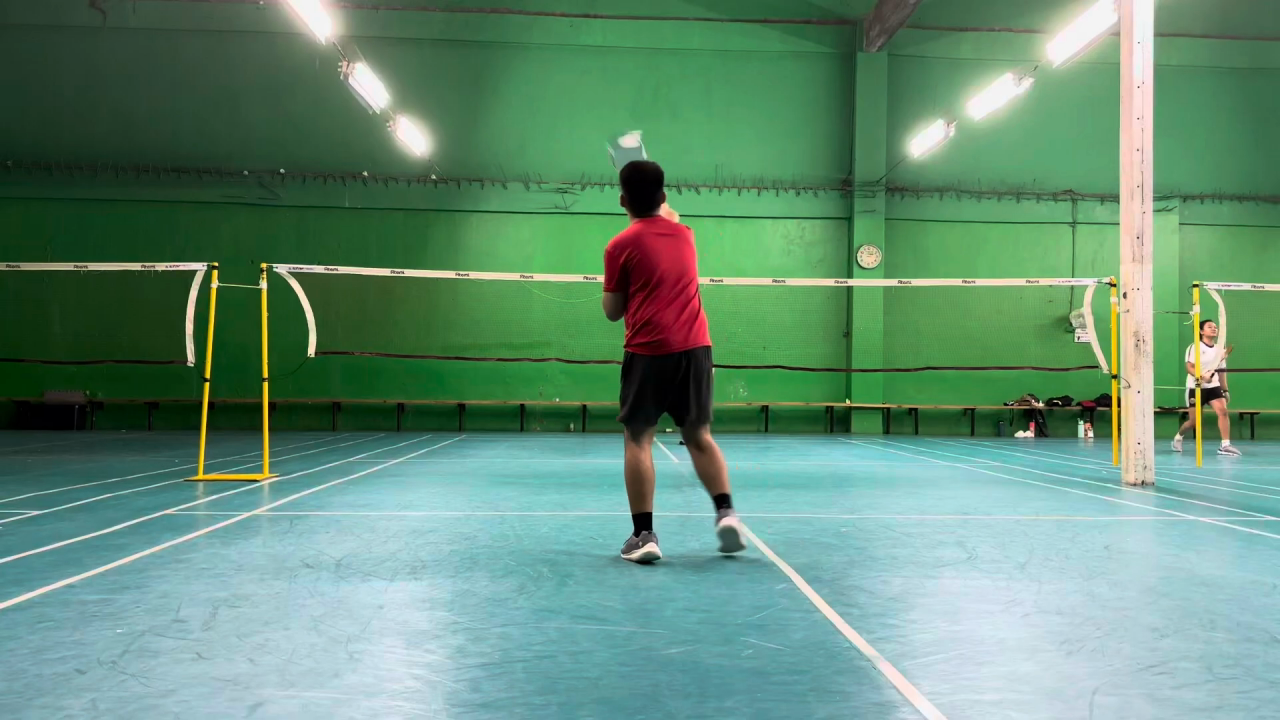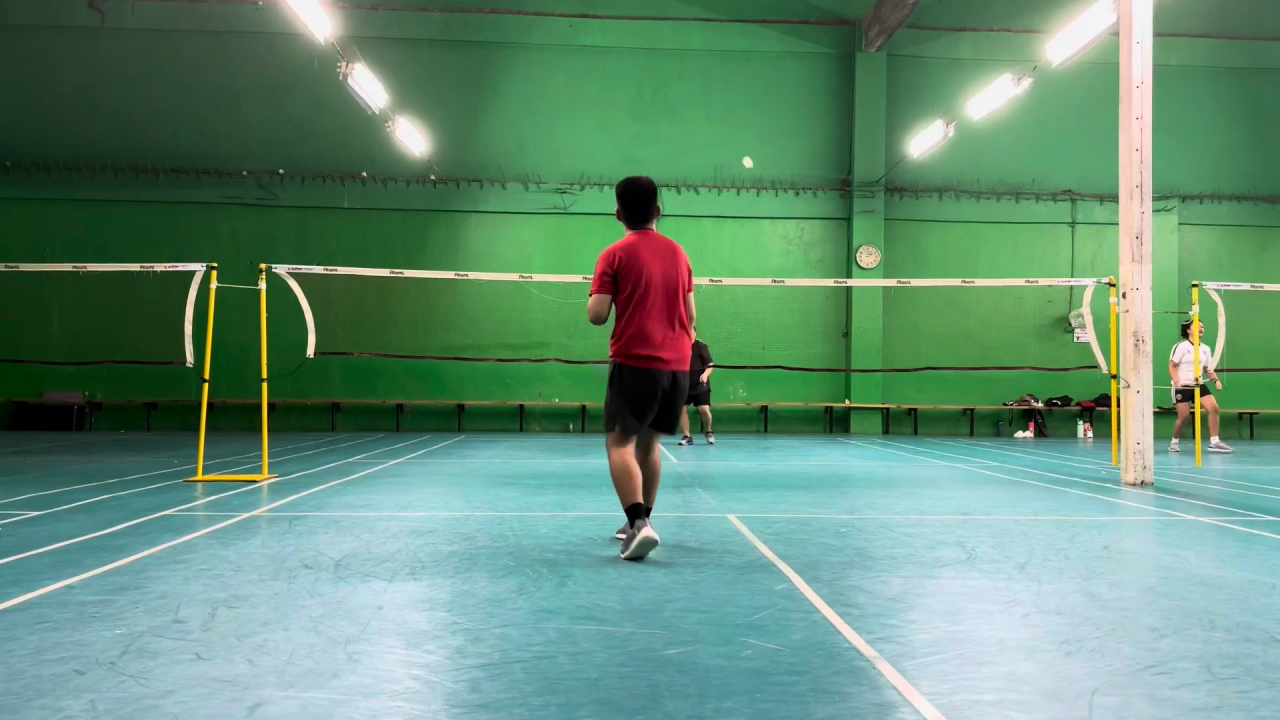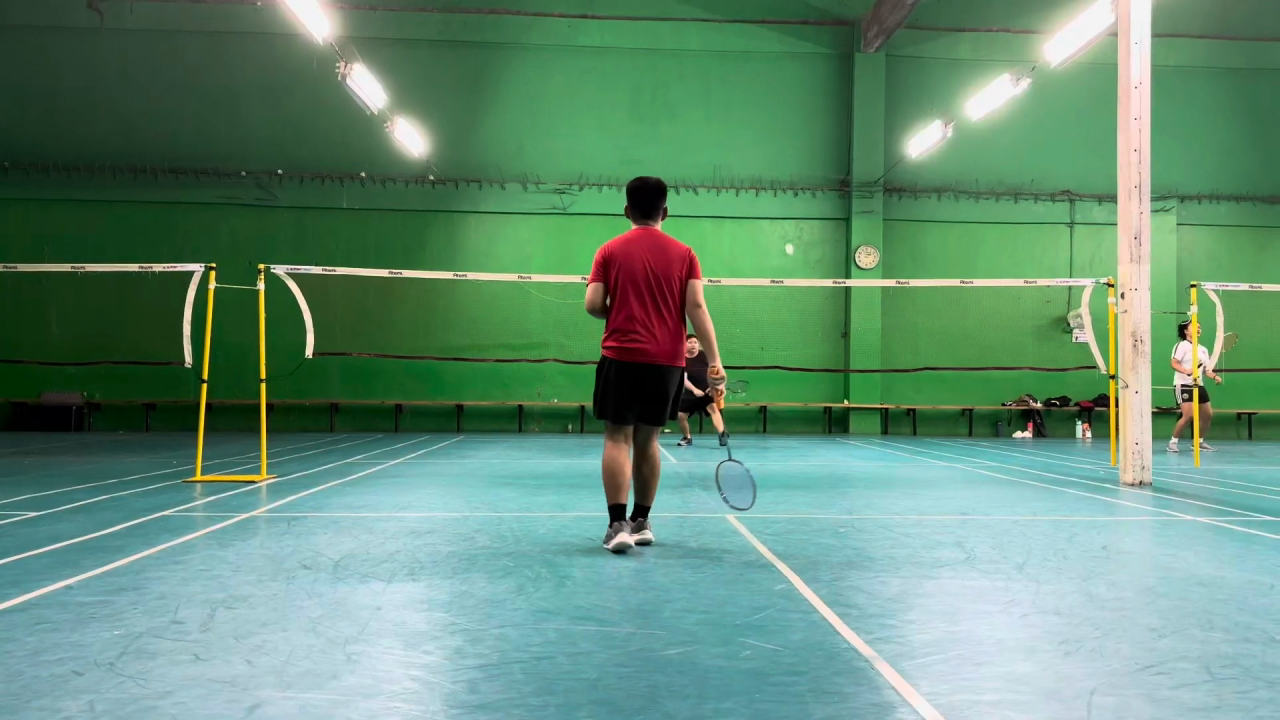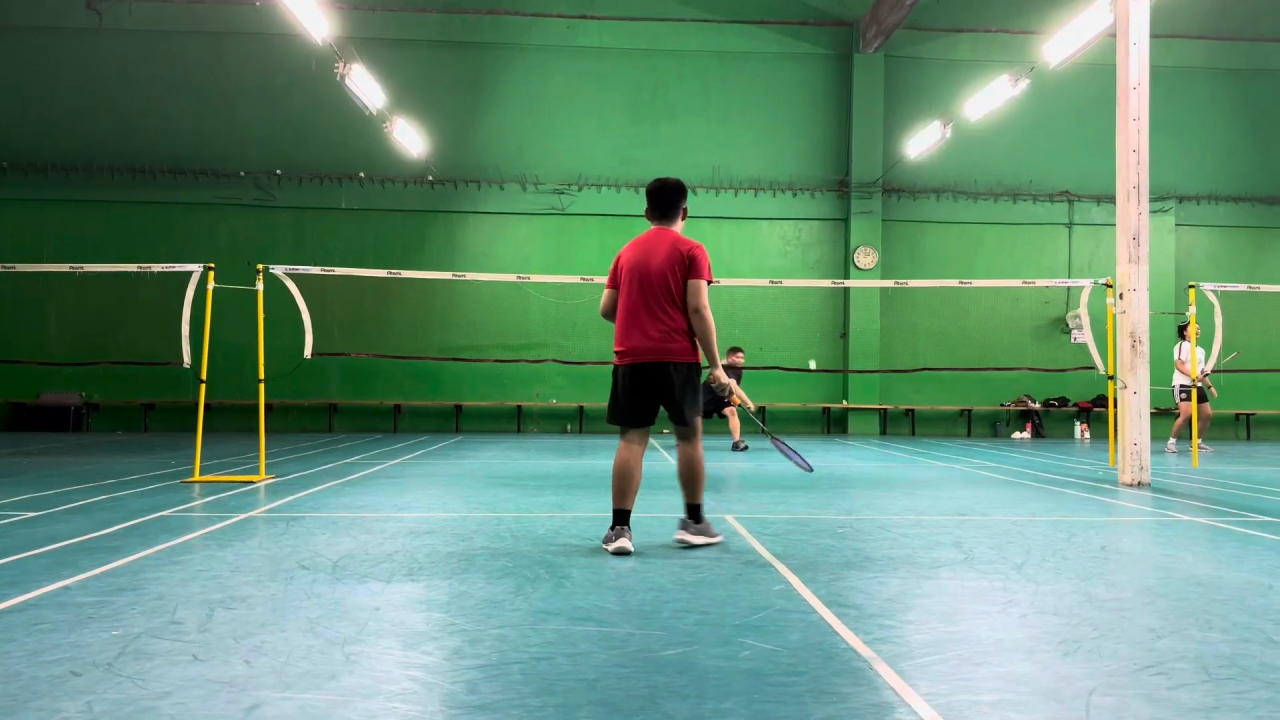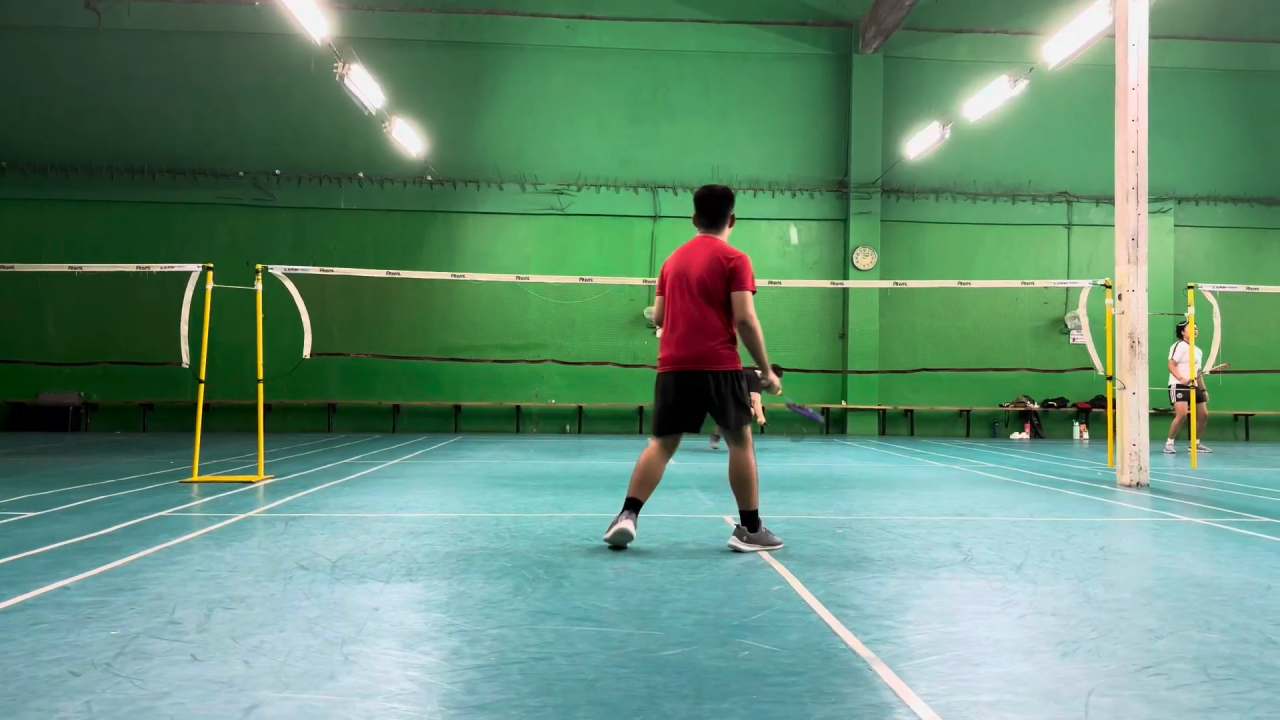
dt=0.3s
person 1, frame 1
left shoulder: (619, 246)
right shoulder: (683, 235)
left elbow: (612, 312)
right wrist: (666, 215)
left hip: (650, 351)
right hip: (696, 347)
left knee: (638, 439)
right knee: (699, 436)
left ankle: (643, 535)
right ankle: (726, 514)
person 1, frame 2
left shoulder: (615, 255)
right shoulder: (678, 253)
left elbow: (596, 315)
left hip: (635, 363)
right hip: (676, 364)
left knee: (620, 443)
right knee: (646, 443)
left ankle: (639, 523)
right ankle: (640, 521)
person 1, frame 3
left shoulder: (610, 250)
right shoulder: (683, 253)
left elbow: (593, 304)
right elbow: (697, 308)
right wrist: (714, 360)
left hip: (621, 357)
right hip: (667, 359)
left knee: (617, 439)
right knee: (648, 439)
left ankle: (618, 525)
right ankle: (640, 521)
person 1, frame 4
left shoulder: (627, 252)
right shoulder: (691, 250)
left elbow: (606, 309)
right elbow: (698, 309)
right wrist: (716, 365)
left hip: (632, 359)
right hip: (677, 358)
left knee: (632, 442)
right knee: (689, 437)
left ankle: (620, 529)
right ankle: (694, 522)
person 1, frame 5
left shoulder: (674, 259)
right shoulder: (734, 259)
left elbow: (658, 317)
right elbow: (744, 319)
right wrist: (766, 370)
left hip: (672, 366)
right hip: (717, 366)
left knee: (661, 445)
right knee: (740, 442)
left ankle: (626, 517)
right ankle: (750, 529)
